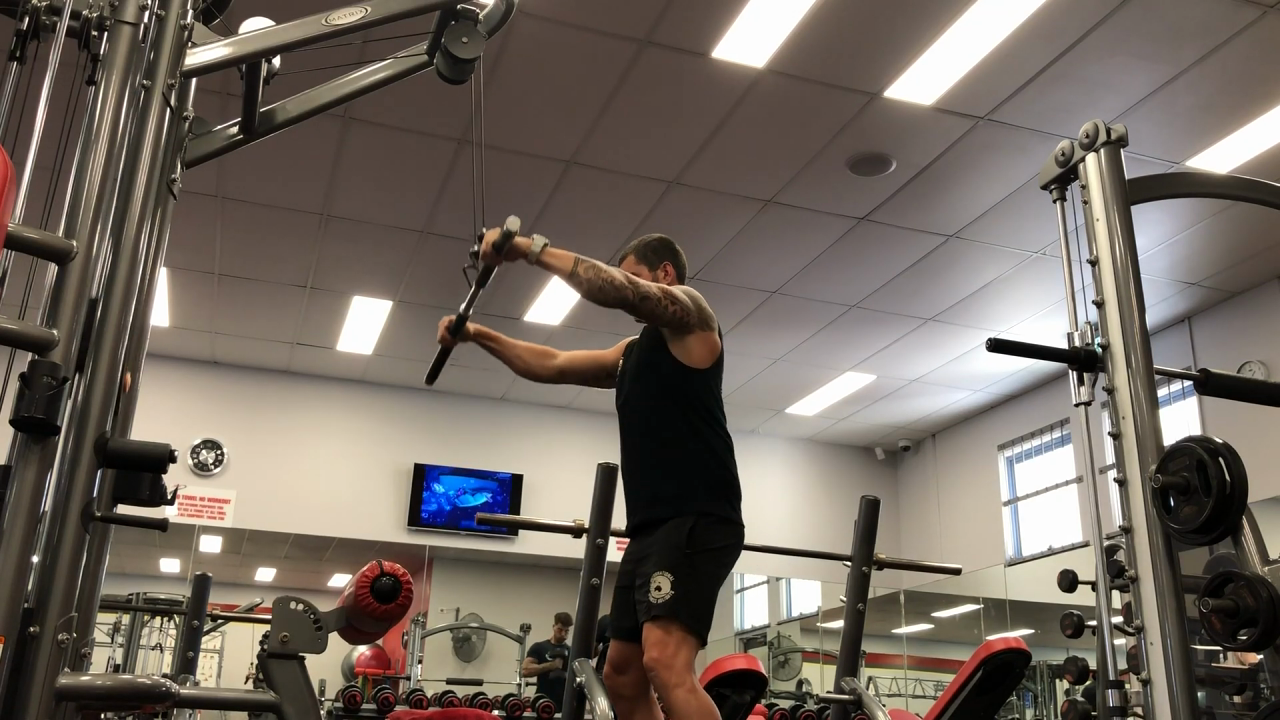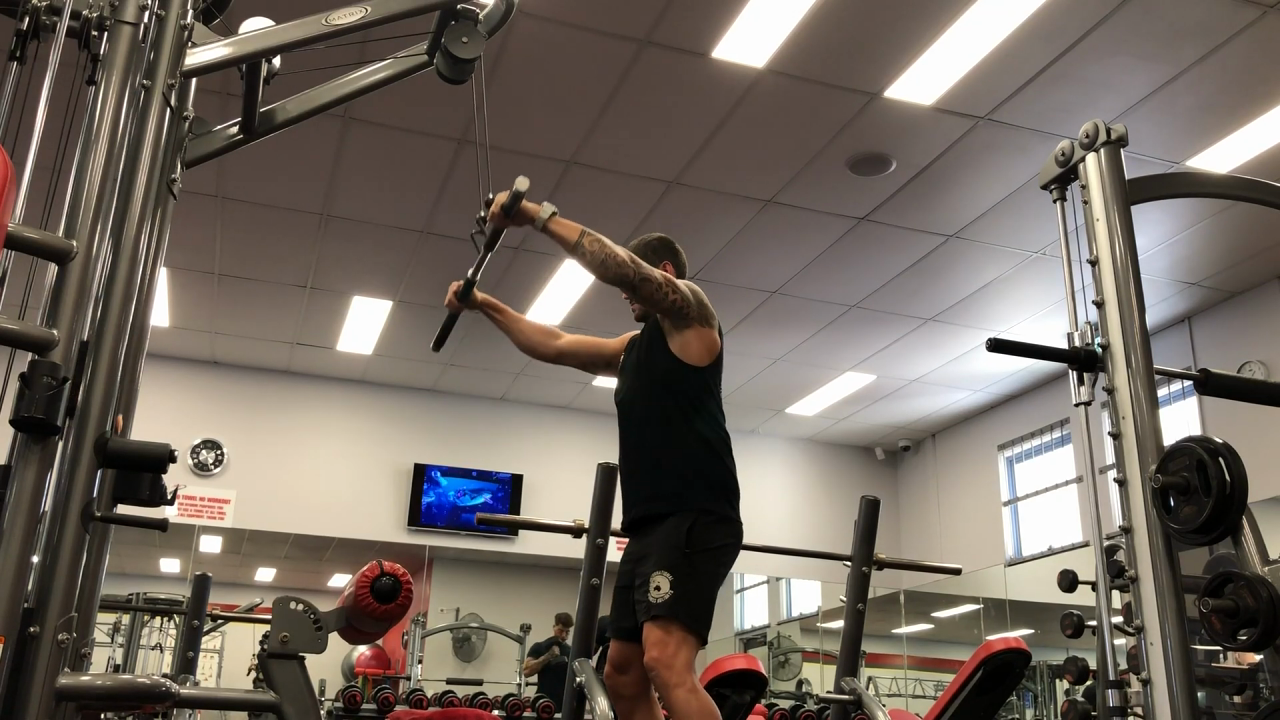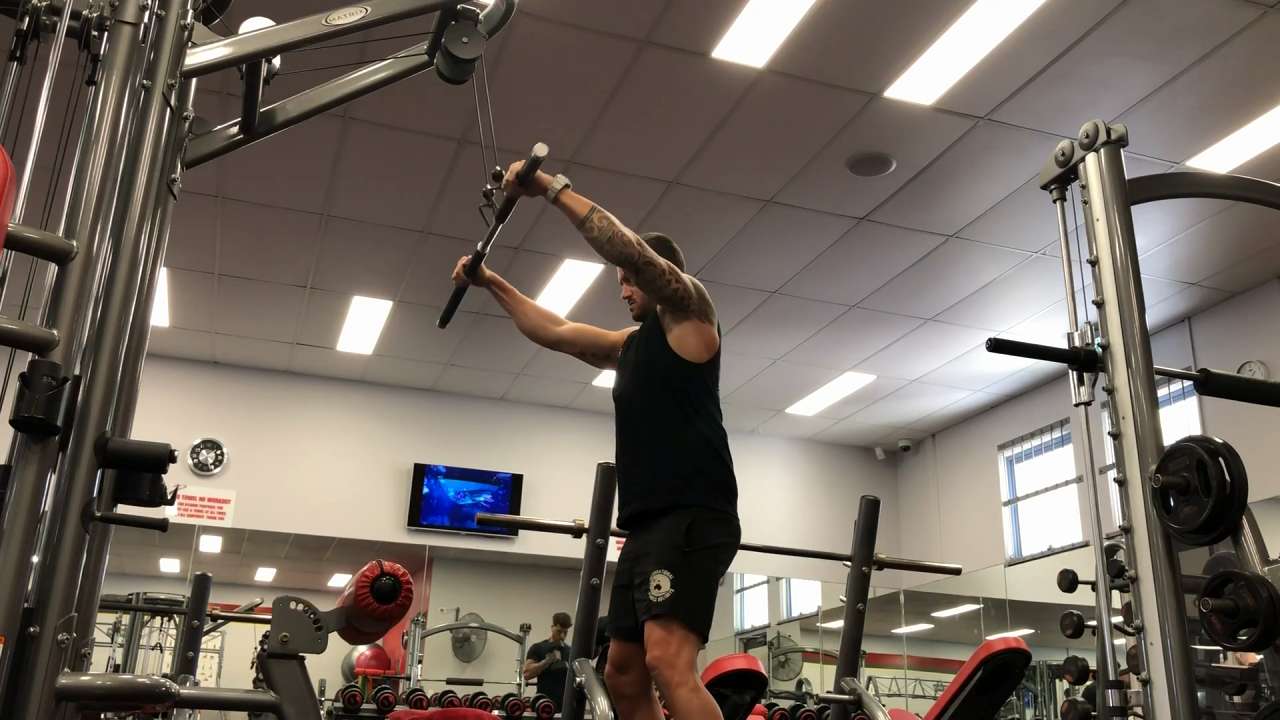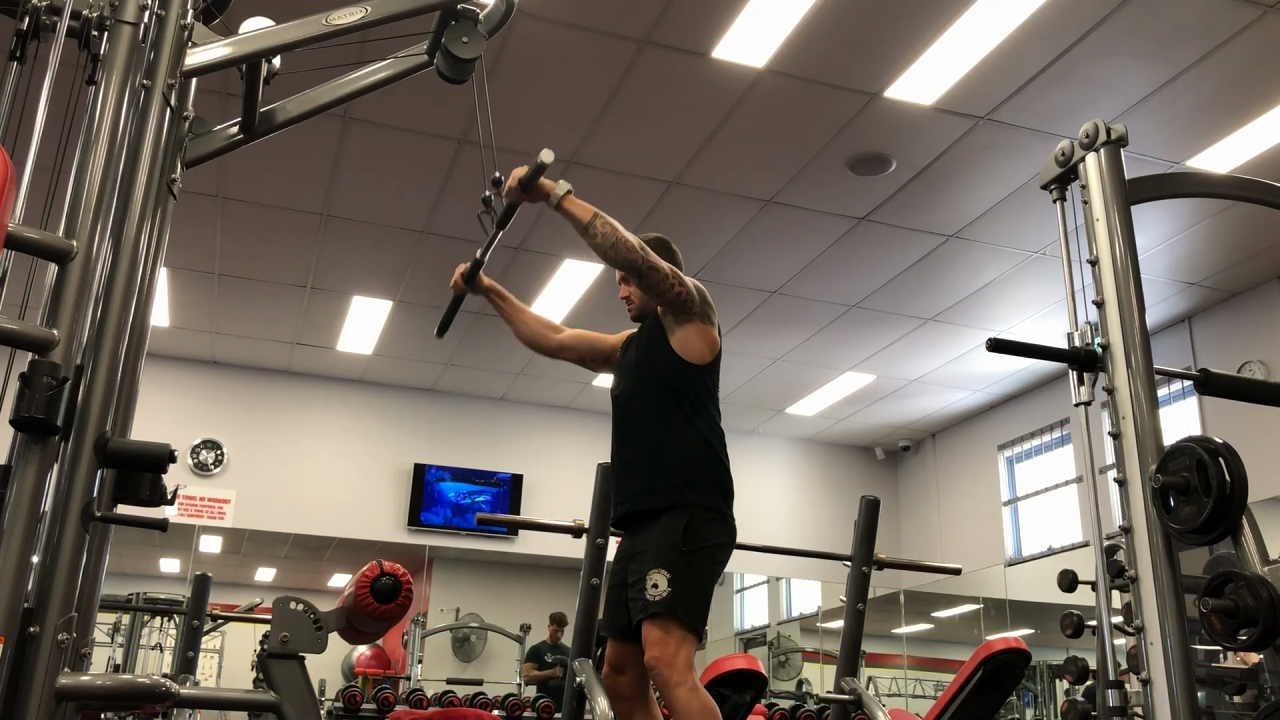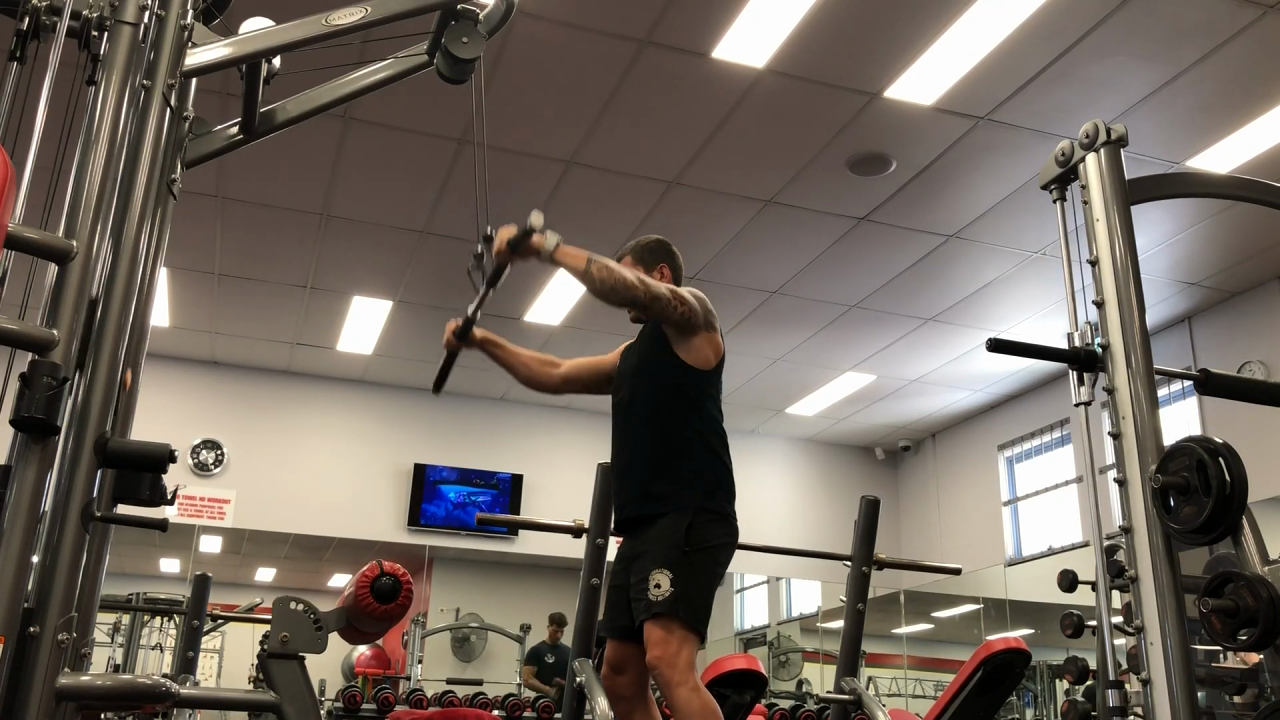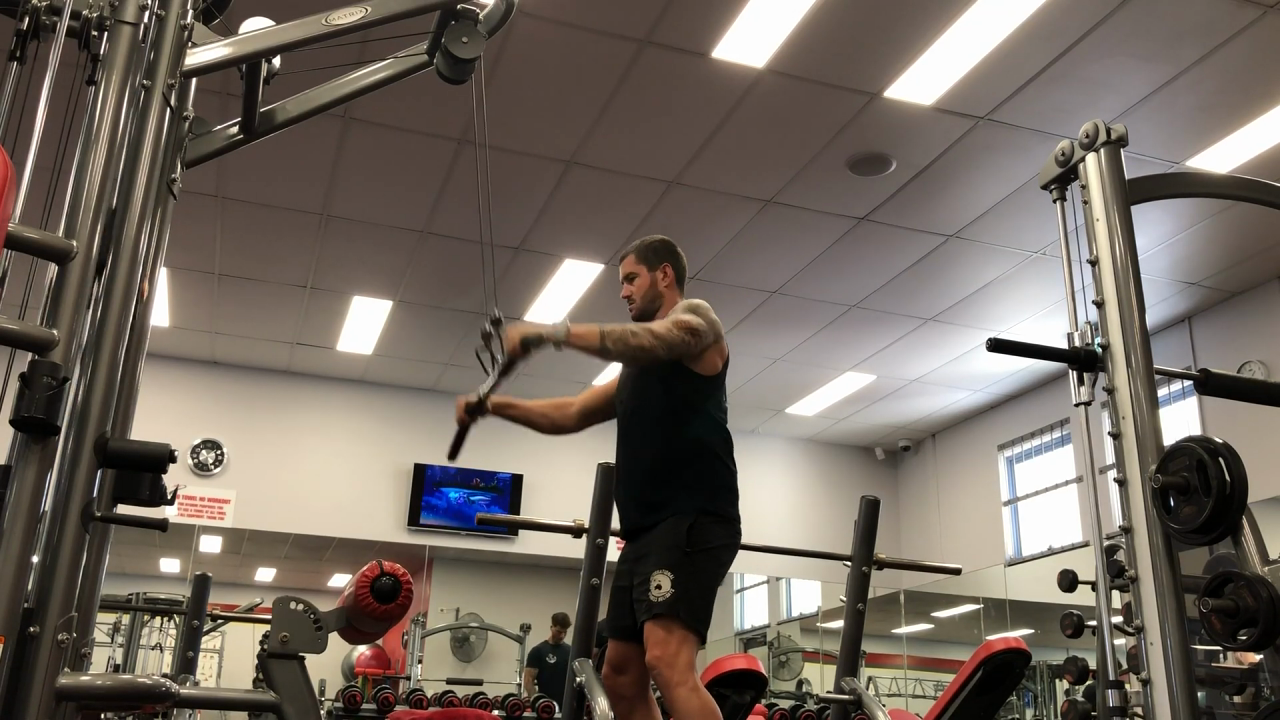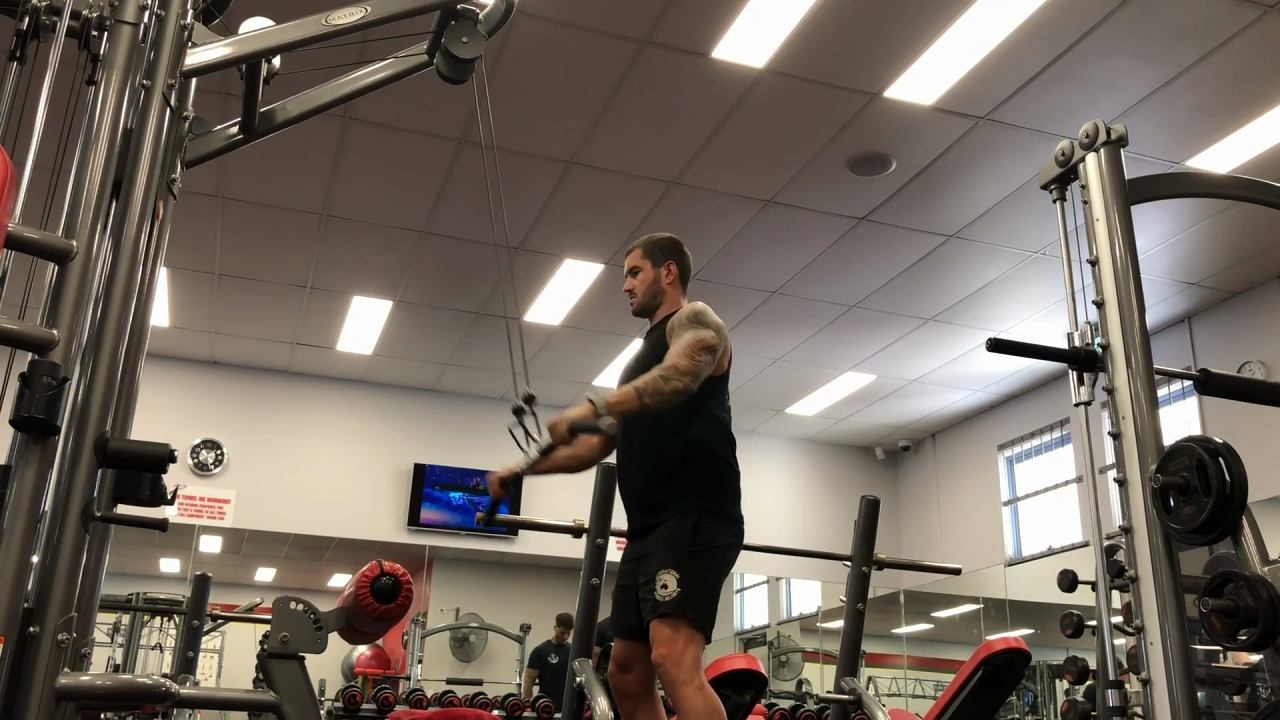
dt=0.2s
person 1, frame 1
left shoulder: (688, 312)
right shoulder: (632, 353)
left elbow: (618, 289)
right elbow: (555, 366)
left wrist: (531, 248)
right wrist: (477, 335)
left hip: (696, 520)
right hip: (653, 528)
left knee: (665, 662)
right knee: (622, 675)
person 1, frame 2
left shoulder: (690, 314)
right shoulder: (635, 349)
left elbow: (620, 268)
right elbow: (556, 346)
left wrist: (539, 215)
right wrist: (486, 306)
left hip: (694, 519)
right hip: (650, 527)
left knee: (666, 663)
right knee: (623, 674)
person 1, frame 3
left shoulder: (689, 313)
right shoulder: (632, 345)
left elbow: (628, 250)
right elbow: (555, 332)
left wrist: (552, 187)
right wrist: (492, 283)
left hip: (691, 518)
right hip: (647, 526)
left knee: (668, 661)
right knee: (623, 674)
person 1, frame 4
left shoulder: (689, 313)
right shoulder: (630, 348)
left elbow: (632, 254)
right elbow: (554, 340)
left wrist: (555, 193)
right wrist: (490, 292)
left hip: (687, 518)
right hip: (643, 525)
left knee: (666, 661)
right knee: (621, 674)
person 1, frame 5
left shoulder: (690, 315)
right shoulder: (632, 355)
left elbow: (625, 287)
right elbow: (555, 375)
left wrist: (544, 245)
right wrist: (485, 342)
left hip: (688, 519)
right hip: (644, 527)
left knee: (668, 661)
right knee: (621, 675)
person 1, frame 6
left shoulder: (695, 319)
right shoulder: (637, 366)
left elbow: (644, 339)
right elbow: (571, 415)
left wrist: (551, 332)
right wrist: (497, 405)
left hip: (692, 521)
right hip: (647, 530)
left knee: (668, 662)
right knee: (621, 675)
person 1, frame 7
left shoulder: (697, 321)
right shoulder: (645, 358)
left elbow: (679, 378)
right elbow: (594, 446)
left wrist: (590, 407)
right wrist: (524, 468)
left hip: (696, 519)
right hip: (650, 529)
left knee: (674, 661)
right knee: (627, 674)
